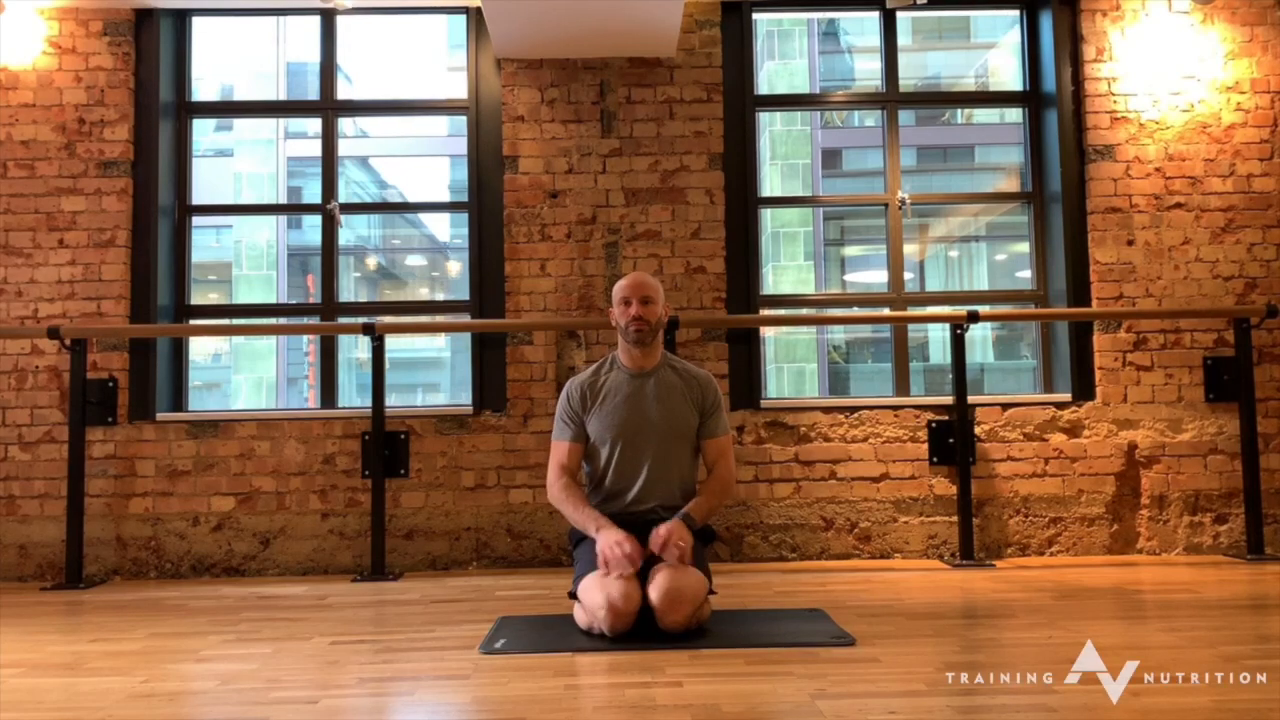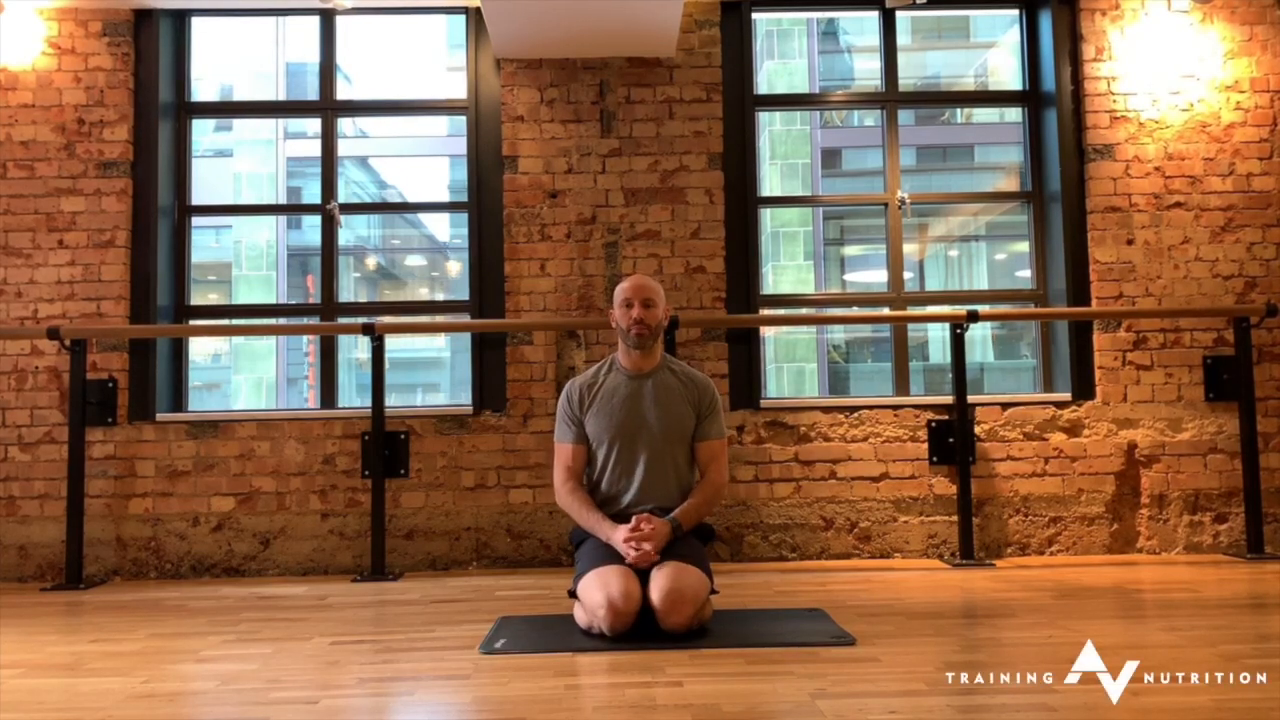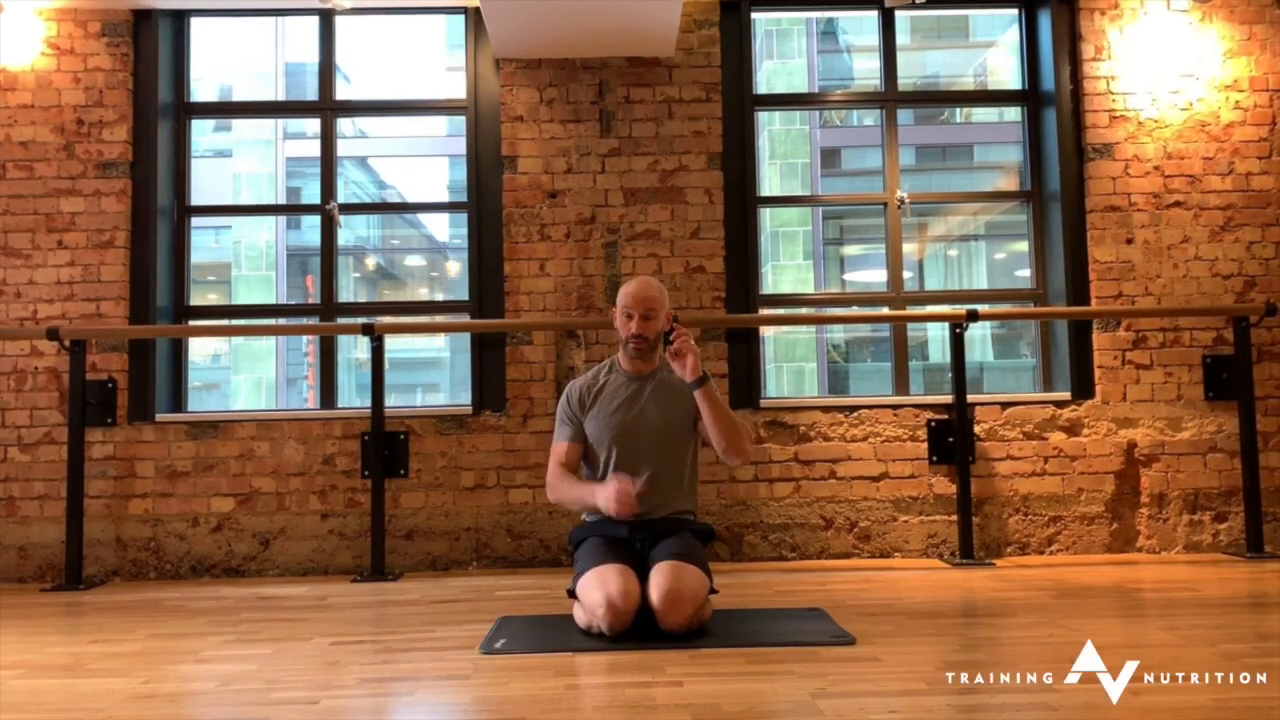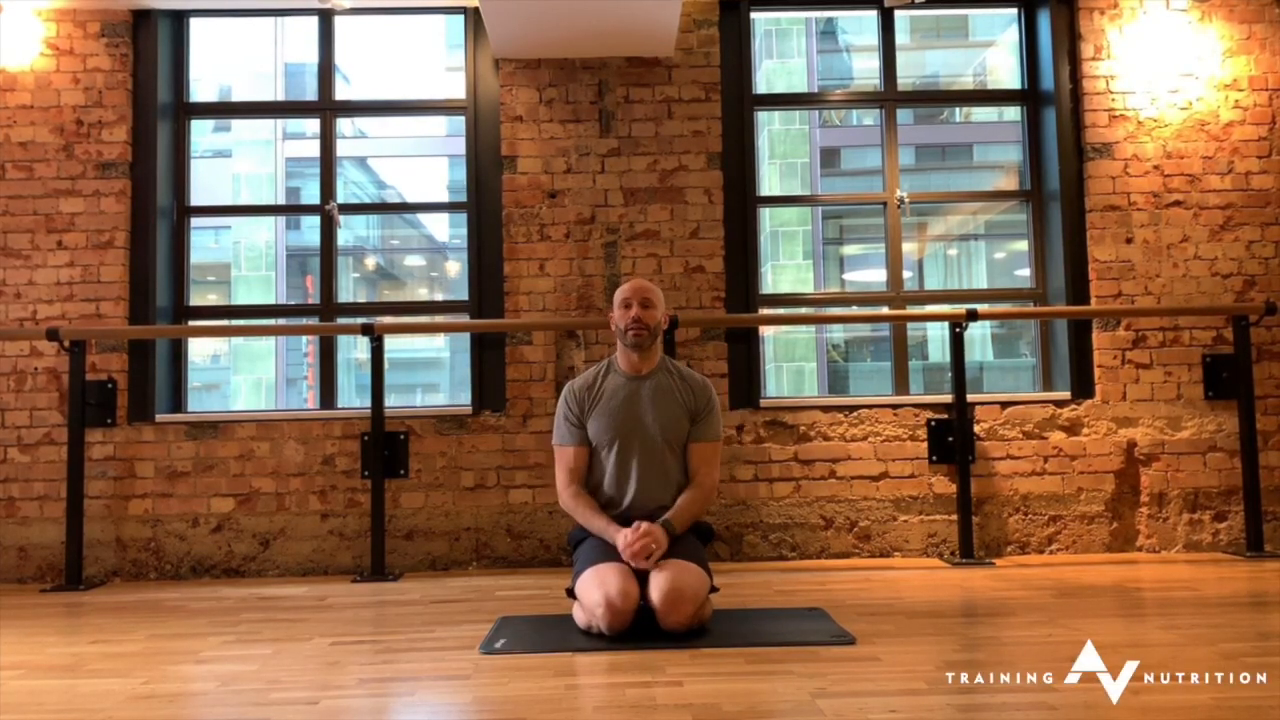
dt=1s
person 1, frame 1
left shoulder: (699, 385)
right shoulder: (581, 390)
left elbow: (722, 472)
right elbow: (559, 481)
left wrist: (684, 521)
right wrist: (602, 528)
left hip: (673, 526)
right hip: (607, 526)
left knee: (674, 608)
right knee: (613, 611)
right ankle: (587, 601)
person 1, frame 2
left shoulder: (698, 388)
right shoulder: (580, 391)
left elbow: (715, 477)
right elbow: (566, 483)
left wrist: (670, 526)
right wrist: (612, 532)
left hip: (678, 529)
right hip: (604, 530)
left knee: (676, 608)
right knee: (614, 610)
right ankle: (588, 596)
person 1, frame 3
left shoulder: (693, 387)
right shoulder: (581, 392)
left elbow: (739, 454)
right elbow: (556, 482)
left wrist: (698, 381)
right wrist: (597, 493)
left hip: (675, 528)
right hip: (604, 528)
left knee: (675, 608)
right knee: (613, 609)
right ankle: (587, 597)
person 1, frame 4
left shoulder: (696, 390)
right shoulder: (579, 392)
left elbow: (705, 482)
right elbow: (568, 489)
left wrist: (664, 529)
right wrist: (617, 534)
left hip: (673, 531)
right hip: (603, 531)
left knee: (675, 608)
right knee: (612, 609)
right ankle: (587, 596)
